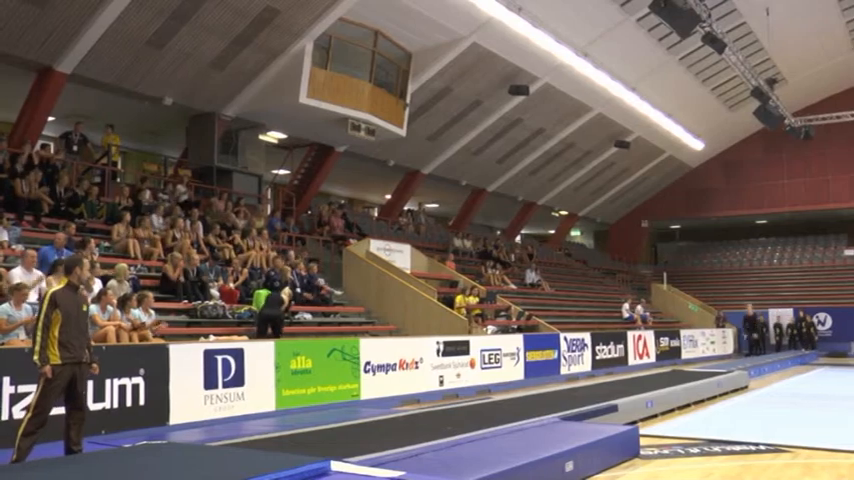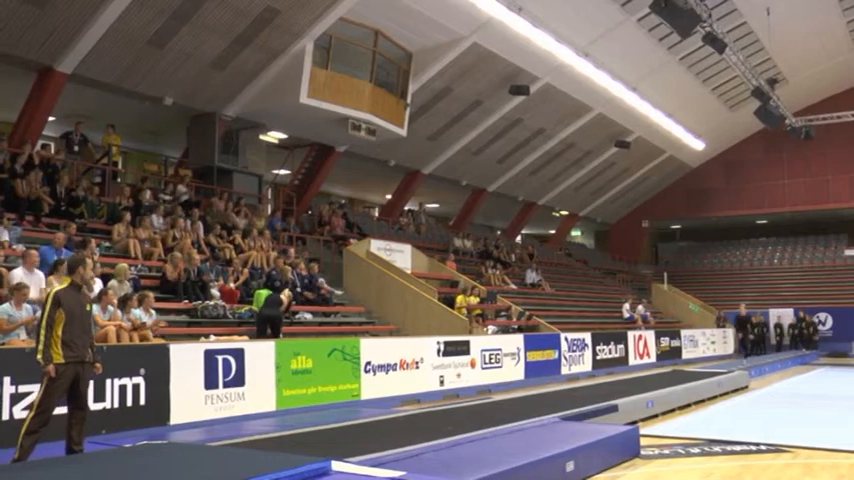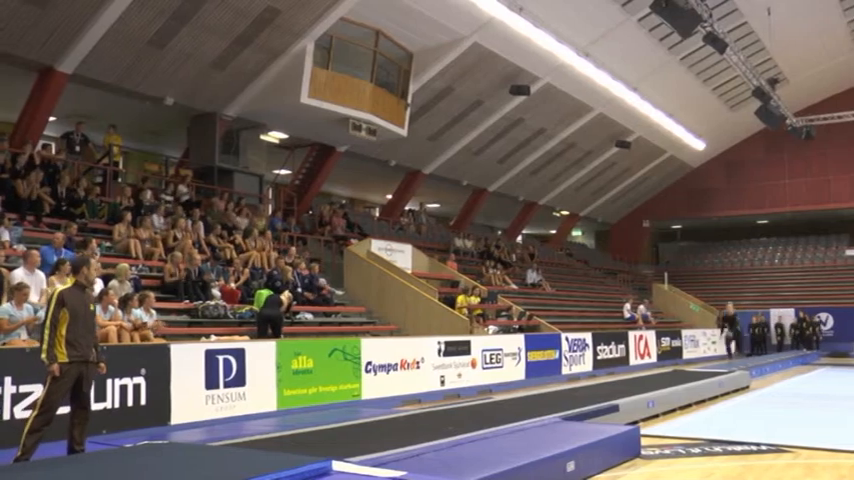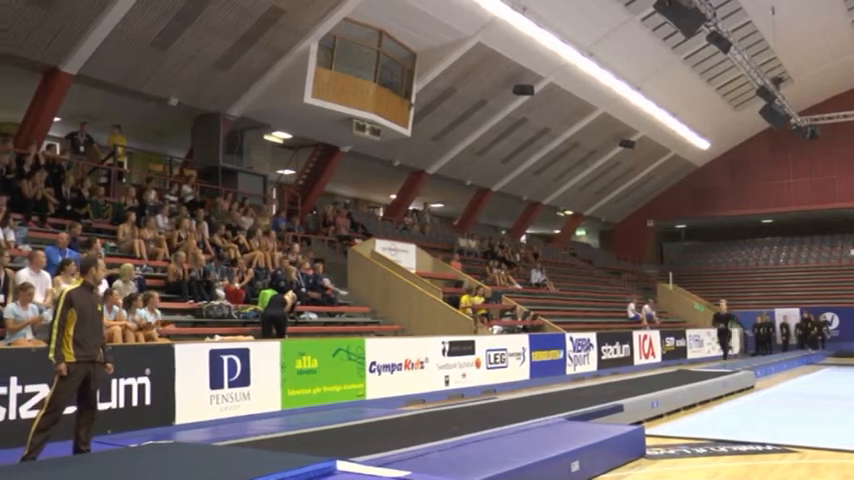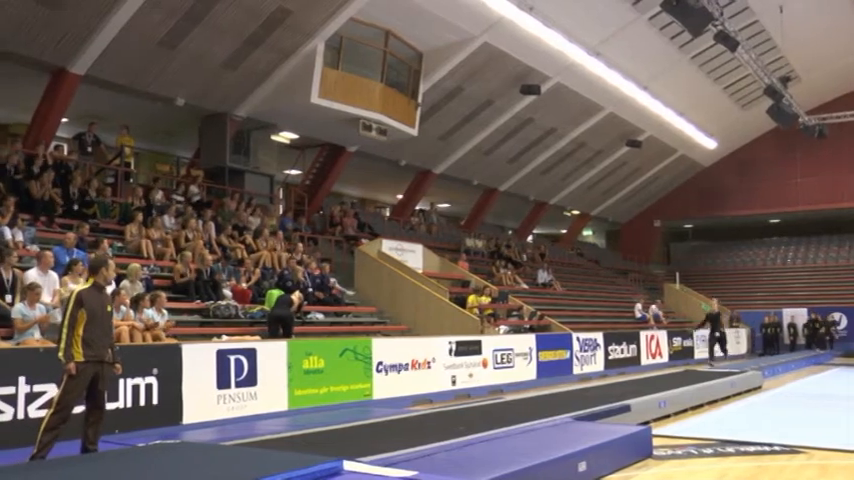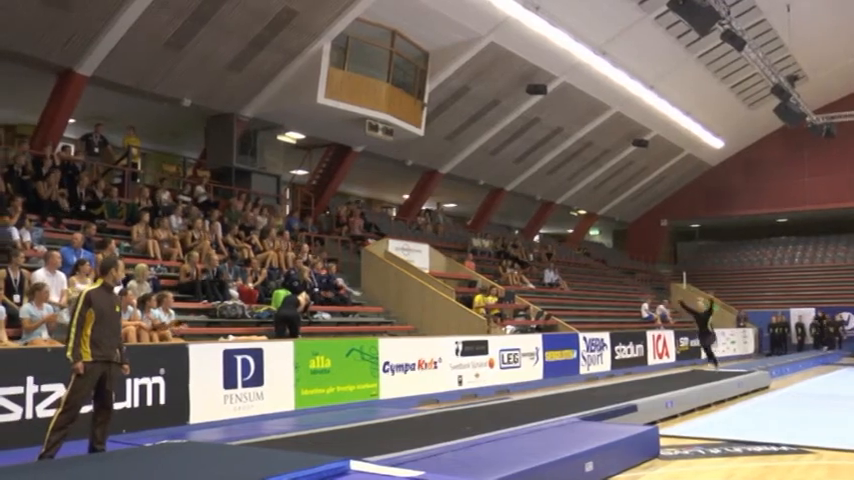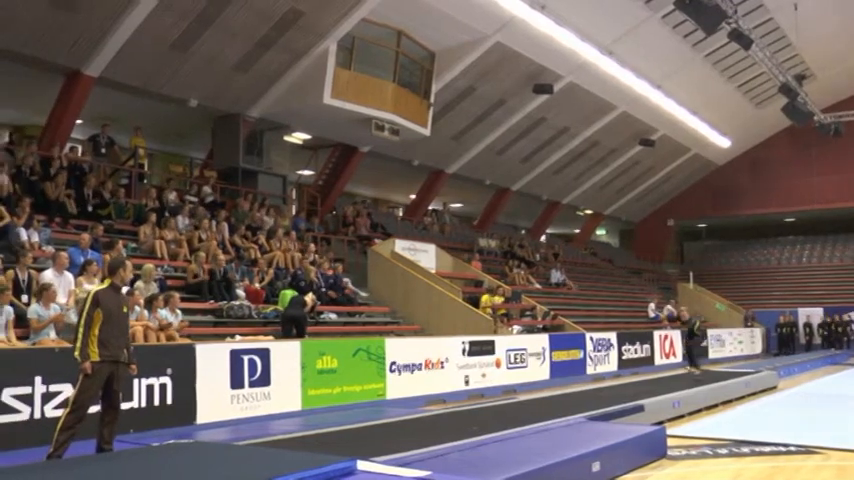
dt=0.2s
person 1, frame 1
left shoulder: (82, 299)
right shoulder: (55, 295)
right elbow: (41, 329)
left wrist: (91, 359)
right wrist: (42, 361)
left hip: (79, 364)
right hip: (57, 363)
left knee: (77, 410)
right knee: (39, 411)
left ankle: (74, 452)
right ankle: (18, 458)
person 1, frame 2
left shoulder: (85, 298)
right shoulder: (58, 294)
right elbow: (44, 328)
left wrist: (94, 358)
right wrist: (45, 360)
left hip: (83, 363)
right hip: (61, 362)
left knee: (79, 410)
right knee: (42, 410)
left ankle: (75, 452)
right ankle: (20, 457)
person 1, frame 3
left shoulder: (89, 298)
right shoulder: (62, 294)
right elbow: (49, 327)
left wrist: (98, 358)
right wrist: (50, 359)
left hip: (86, 363)
right hip: (64, 362)
left knee: (82, 409)
right knee: (46, 409)
left ankle: (76, 451)
right ankle: (23, 456)
person 1, frame 4
left shoulder: (97, 298)
right shoulder: (70, 294)
right elbow: (57, 327)
left wrist: (106, 358)
right wrist: (58, 359)
left hip: (93, 362)
right hip: (72, 362)
left knee: (89, 409)
right knee: (53, 408)
left ankle: (82, 451)
right ankle: (30, 455)
person 1, frame 5
left shoulder: (106, 299)
right shoulder: (80, 294)
right elbow: (67, 327)
left wrist: (114, 358)
right wrist: (67, 358)
left hip: (102, 362)
right hip: (81, 361)
left knee: (97, 409)
right knee: (62, 407)
left ankle: (90, 450)
right ankle: (39, 454)
person 1, frame 6
left shoulder: (115, 299)
right shoulder: (90, 294)
right elbow: (75, 326)
left wrist: (123, 359)
right wrist: (75, 357)
left hip: (110, 362)
right hip: (89, 361)
left knee: (104, 408)
right knee: (70, 407)
left ankle: (97, 449)
right ankle: (47, 453)
person 1, frame 7
left shoulder: (123, 300)
right shoulder: (98, 294)
right elbow: (83, 326)
left wrist: (130, 359)
right wrist: (82, 357)
left hip: (118, 362)
right hip: (97, 361)
left knee: (112, 408)
right knee: (78, 407)
left ankle: (105, 449)
right ankle: (56, 453)
